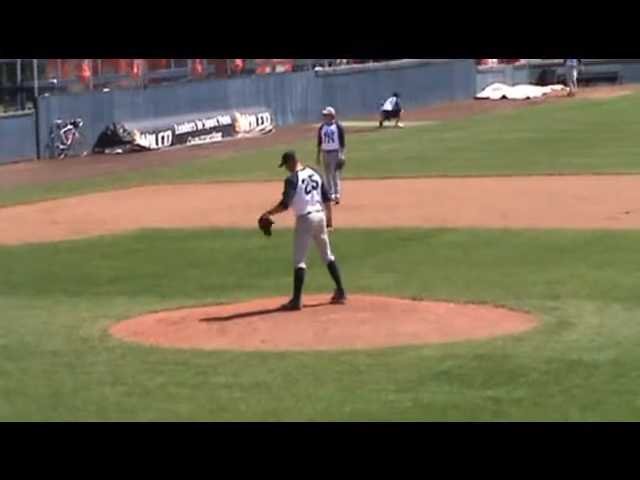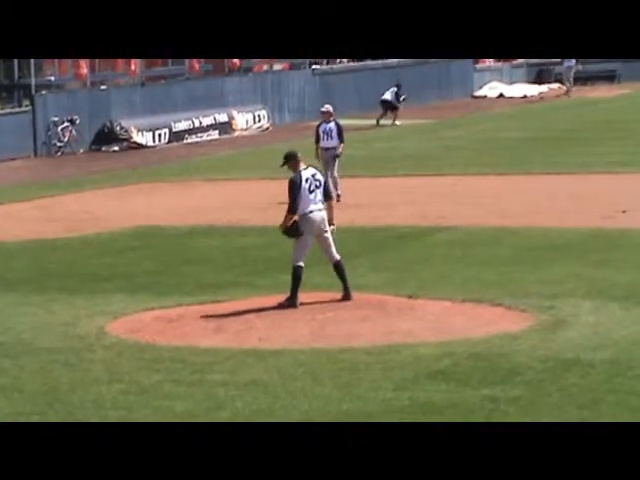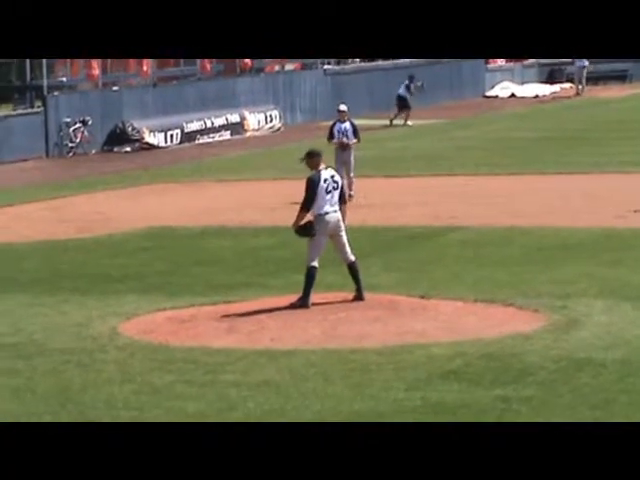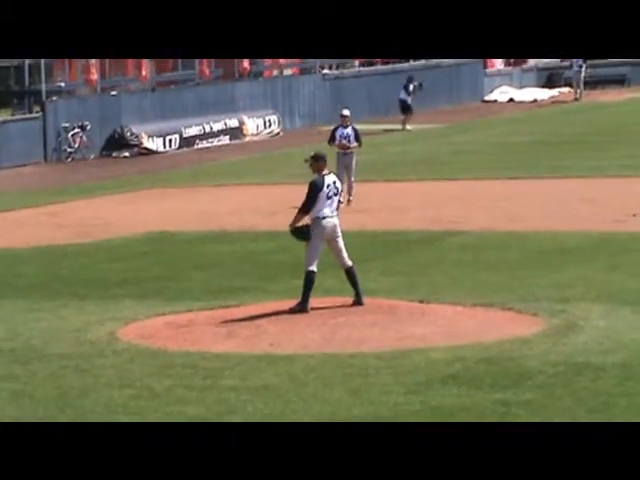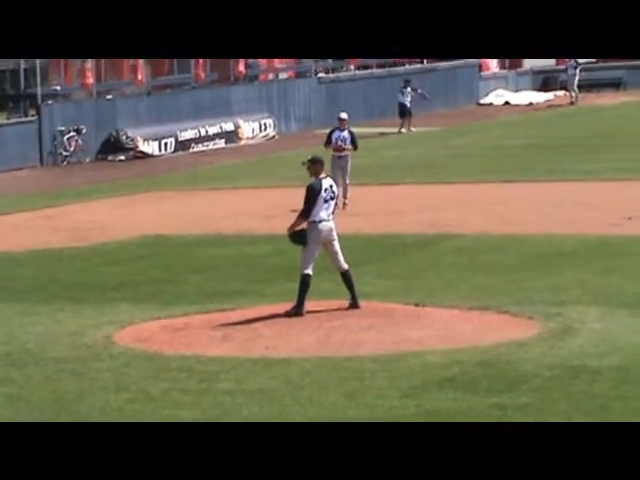
dt=0.3s
person 1, frame 1
left shoulder: (292, 179)
right shoulder: (315, 174)
left elbow: (285, 204)
right elbow: (327, 199)
left wrist: (268, 213)
right wrist: (329, 219)
left hip: (305, 219)
right hip: (320, 216)
left knee: (299, 261)
right knee: (328, 255)
left ankle: (296, 300)
right ankle: (340, 291)
person 1, frame 2
left shoulder: (295, 179)
right shoulder: (317, 173)
left elbow: (293, 208)
right elbow: (329, 198)
left wrist: (284, 224)
right wrist: (331, 218)
left hip: (308, 219)
right hip: (322, 216)
left knee: (298, 260)
right knee: (333, 255)
left ankle: (293, 298)
right ankle: (346, 290)
person 1, frame 3
left shoulder: (313, 178)
right shoulder: (335, 174)
left elbow: (307, 205)
right elbow: (343, 201)
left wrist: (296, 223)
left hip: (322, 220)
right hip: (337, 217)
left knee: (312, 260)
right knee: (348, 256)
left ankle: (305, 299)
right ankle: (359, 291)
person 1, frame 4
left shoulder: (316, 182)
right shoulder: (336, 180)
left elbow: (306, 208)
left wrist: (293, 223)
left hip: (320, 224)
right hip: (334, 222)
left knee: (311, 265)
right knee: (345, 261)
left ankle: (304, 303)
right ankle: (358, 296)
person 1, frame 5
left shoulder: (314, 186)
right shoulder: (333, 184)
left elbow: (306, 213)
left wrist: (292, 227)
left hip: (316, 227)
right hip: (330, 225)
left knee: (306, 268)
right knee: (341, 264)
left ankle: (300, 307)
right ankle: (354, 299)
